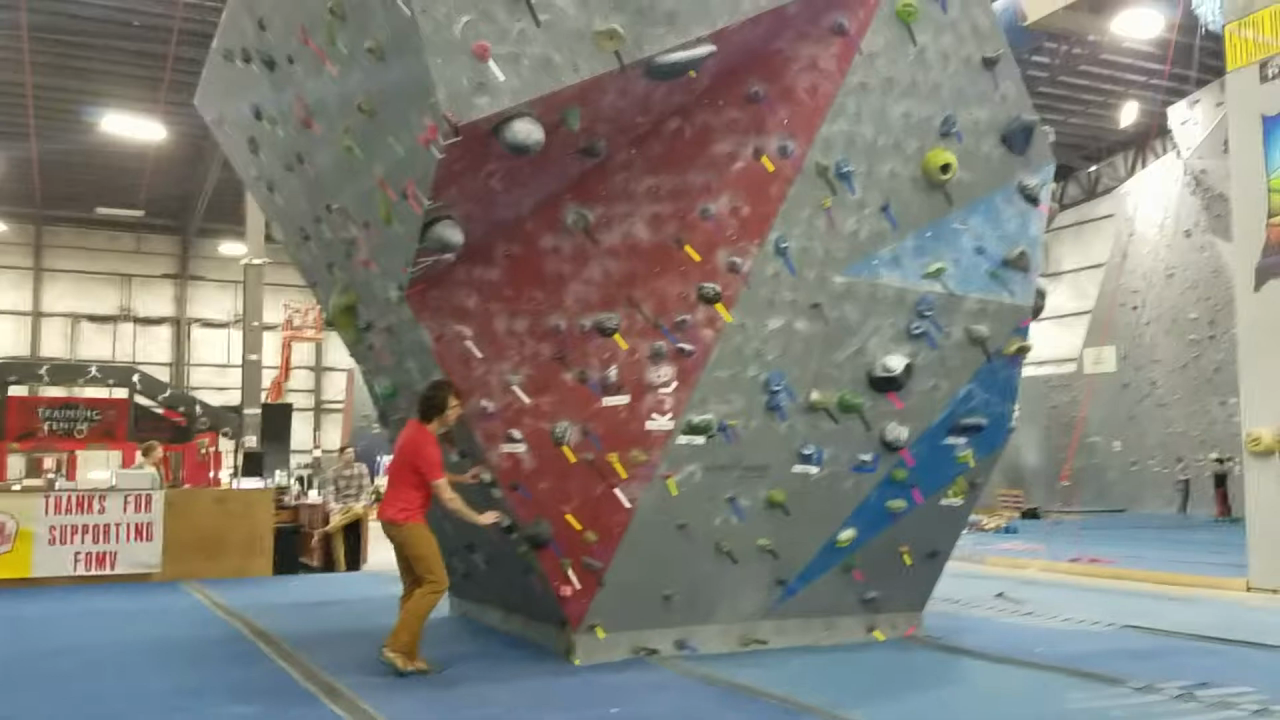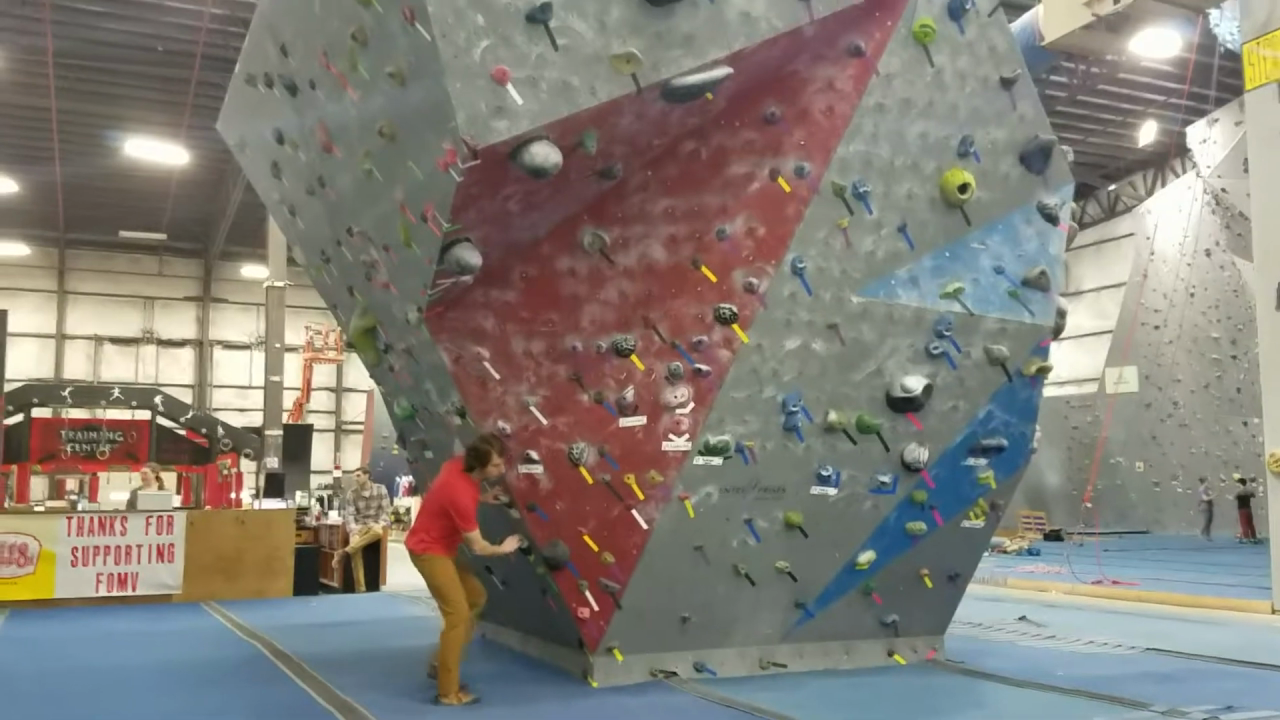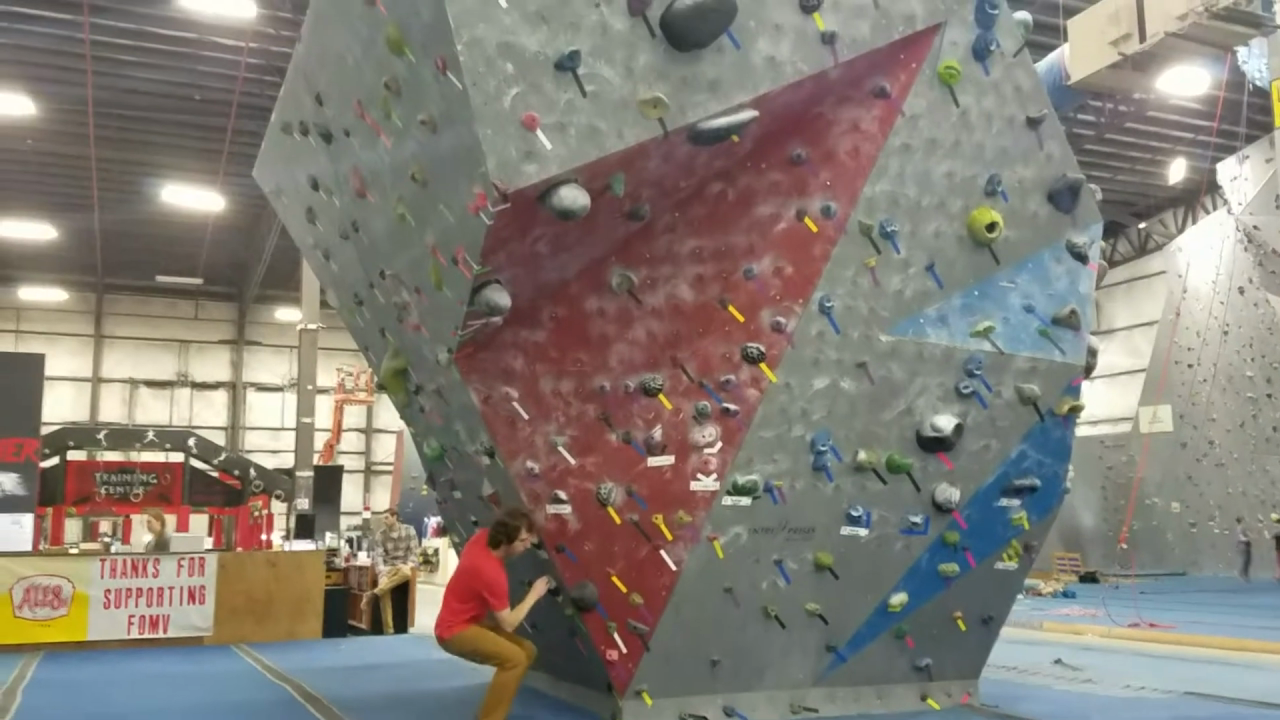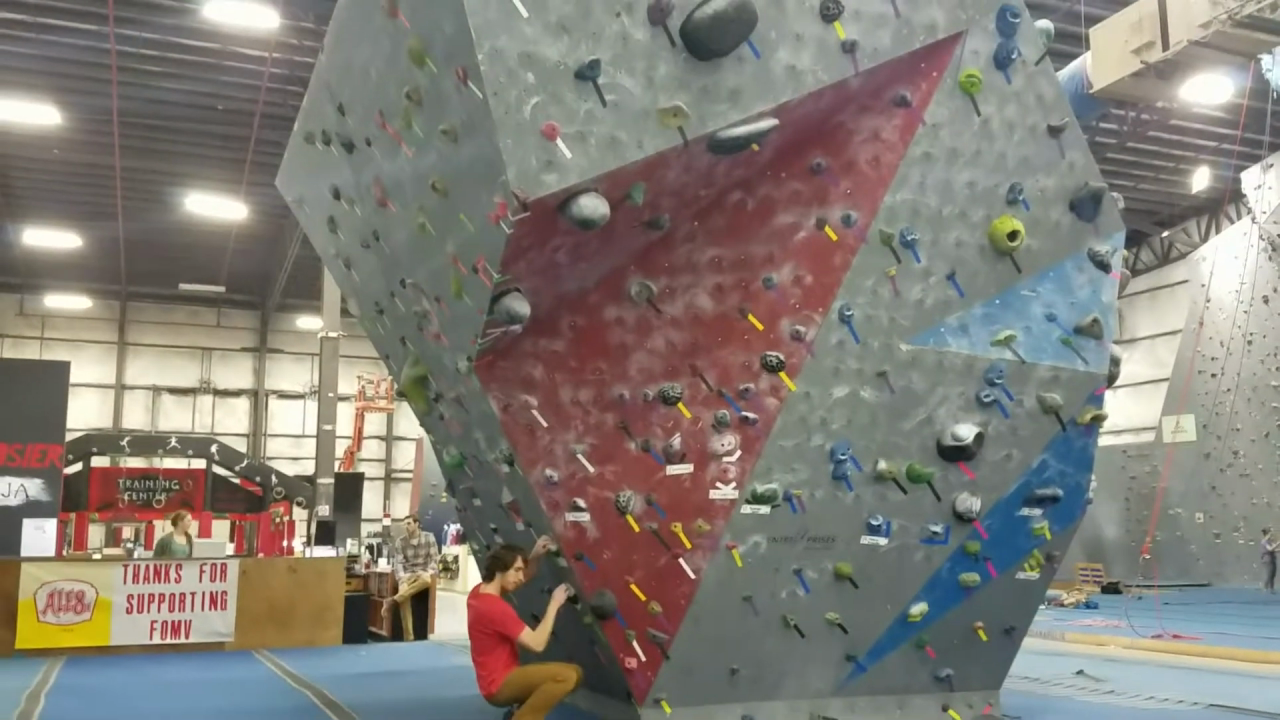
dt=0.7s
person 1, frame 1
left shoulder: (415, 429)
right shoulder: (425, 444)
right elbow: (447, 498)
left wrist: (460, 478)
right wrist: (479, 518)
left hip: (394, 517)
right hip: (407, 520)
left knee: (415, 586)
right knee: (436, 582)
left ankle: (407, 656)
right ankle: (395, 647)
person 1, frame 2
left shoulder: (460, 464)
right shoulder: (461, 495)
right elbow: (477, 546)
left wrist: (482, 497)
right wrist: (504, 548)
left hip: (441, 544)
right hip: (428, 550)
left knee: (476, 597)
right knee: (458, 612)
left ankle: (441, 663)
right ankle: (448, 692)
person 1, frame 3
left shoulder: (482, 538)
right shoulder: (492, 573)
right elbow: (507, 624)
right wrist: (534, 595)
left hip: (468, 619)
right hip: (454, 631)
left knee: (527, 650)
right knee: (515, 658)
person 1, frame 4
left shoulder: (479, 592)
right shoulder: (495, 608)
left elbow: (521, 579)
right elbow: (537, 644)
left wrist: (535, 556)
right wrist: (554, 604)
left hip: (503, 677)
right hip: (499, 685)
left knee: (574, 672)
right knee: (567, 676)
